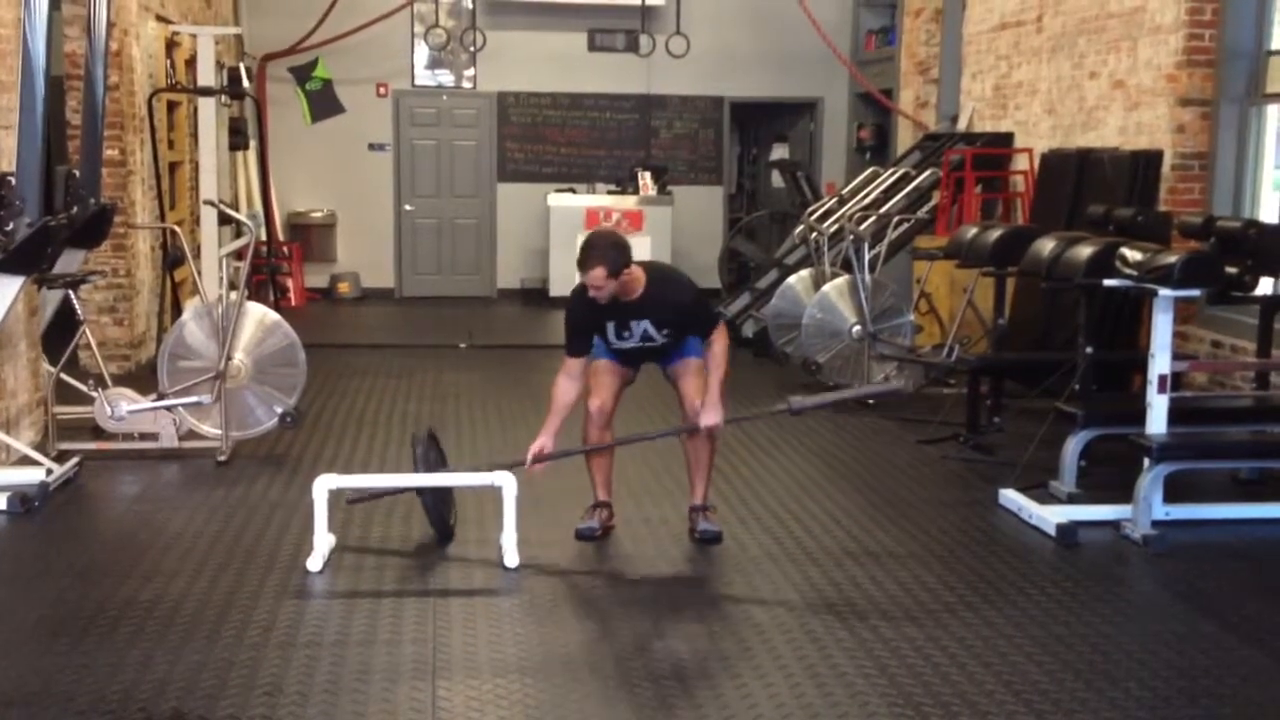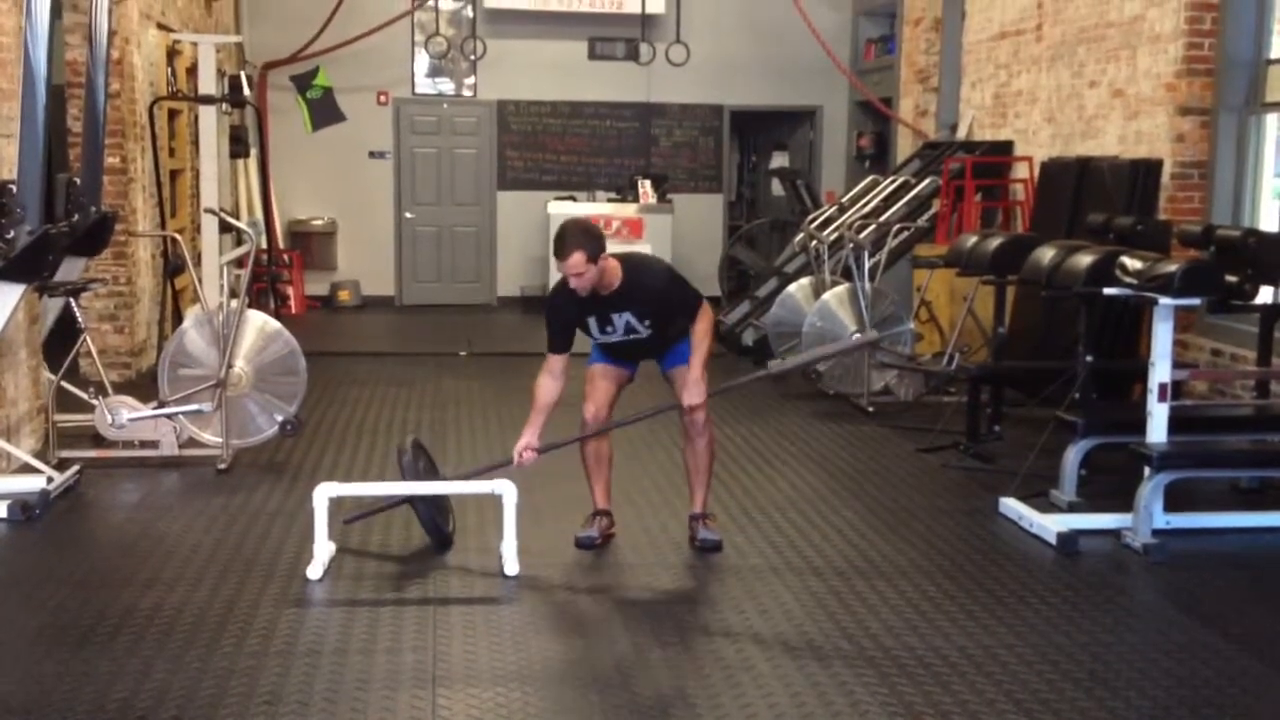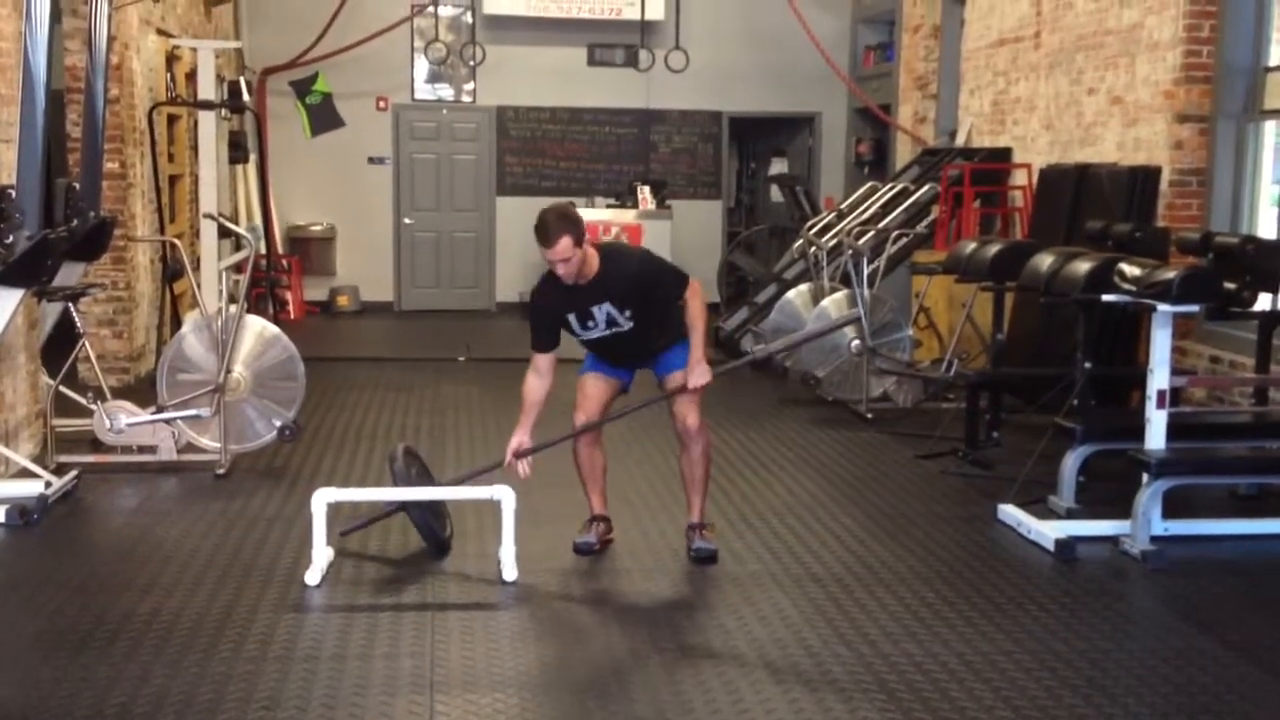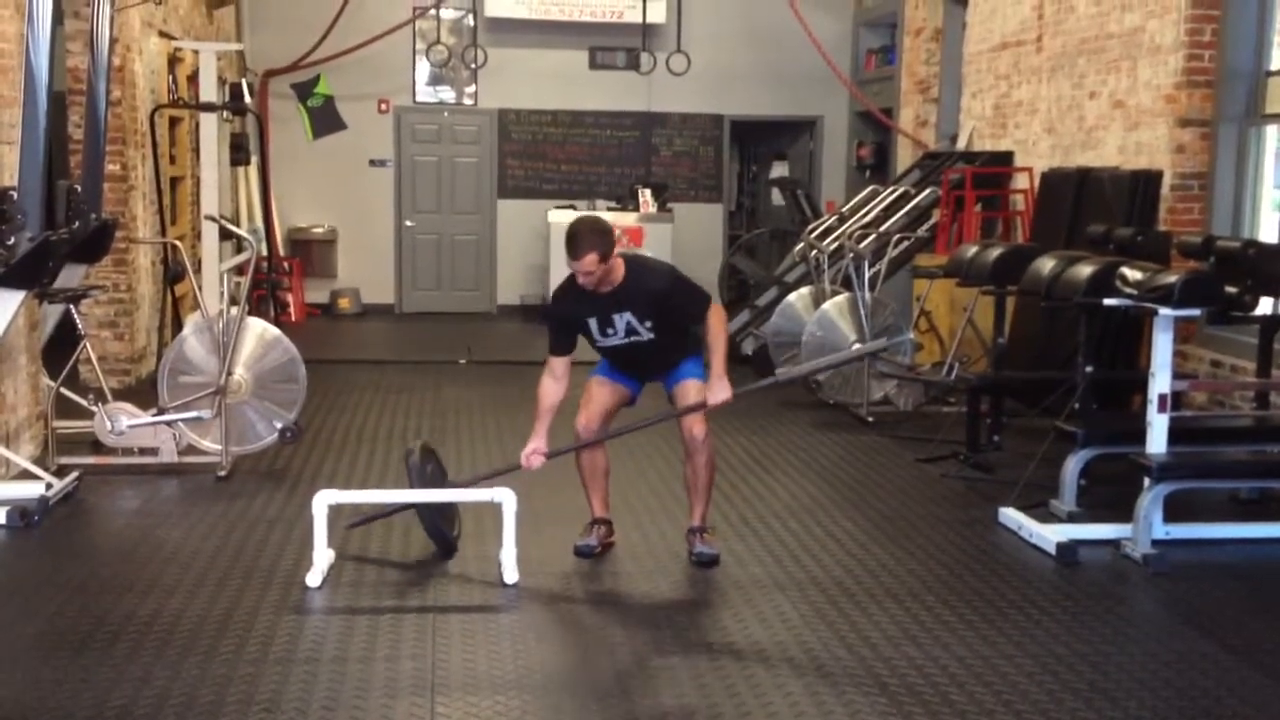
dt=0.4s
person 1, frame 1
left shoulder: (674, 288)
right shoulder: (582, 302)
left elbow: (718, 335)
right elbow: (571, 374)
left wrist: (713, 400)
right wrist: (548, 434)
left hip: (677, 343)
right hip: (617, 348)
left knee: (698, 411)
right knee: (597, 408)
left ankle: (699, 508)
right ankle: (602, 506)
person 1, frame 2
left shoulder: (653, 276)
right shoulder: (564, 299)
left elbow: (703, 315)
right elbow: (553, 371)
left wrist: (695, 377)
right wrist: (531, 431)
left hip: (673, 339)
right hip: (613, 347)
left knee: (696, 417)
right knee: (592, 415)
left ankle: (700, 516)
right ankle: (602, 514)
person 1, frame 3
left shoulder: (633, 263)
right shoulder: (546, 297)
left elbow: (692, 293)
right elbow: (540, 369)
left wrist: (697, 359)
right wrist: (523, 431)
left hip: (666, 343)
right hip: (608, 355)
left knee: (690, 424)
right knee: (584, 421)
left ankle: (697, 524)
right ankle: (600, 520)
person 1, frame 4
left shoulder: (656, 279)
right shoulder: (566, 300)
left elbow: (713, 312)
right elbow: (556, 371)
left wrist: (718, 377)
right wrist: (539, 434)
left hip: (678, 357)
right hip: (620, 363)
left knee: (696, 433)
right knee: (587, 426)
left ankle: (698, 529)
right ankle: (601, 523)
